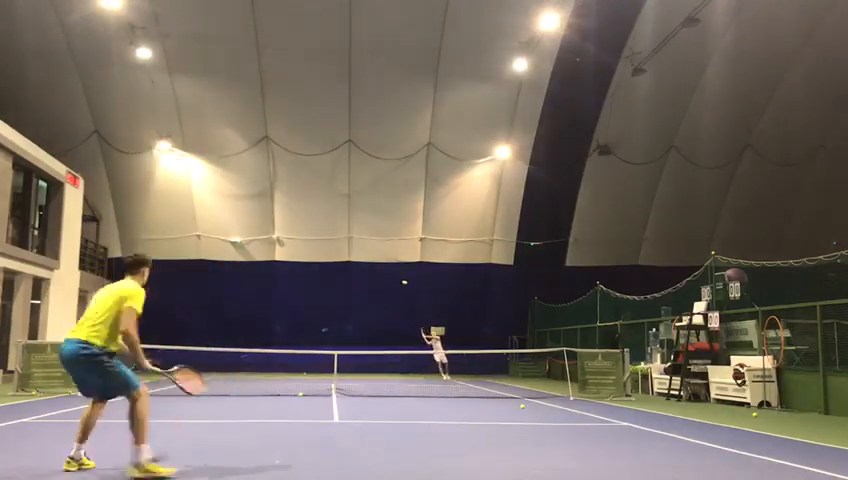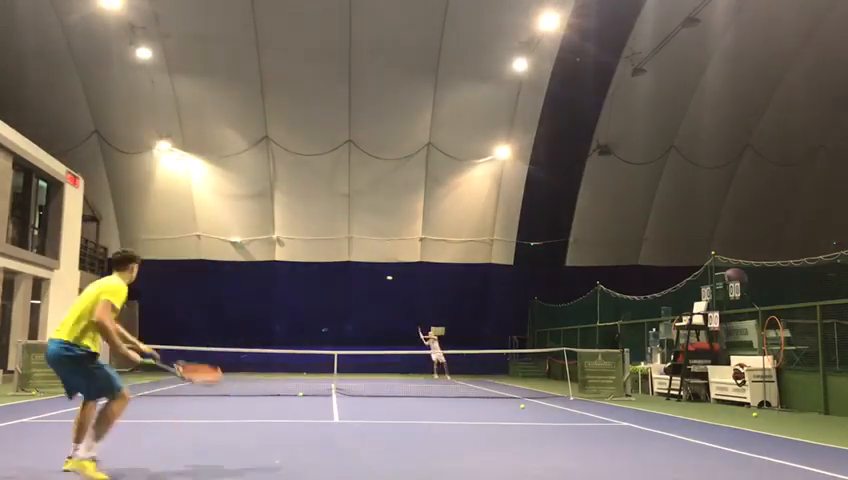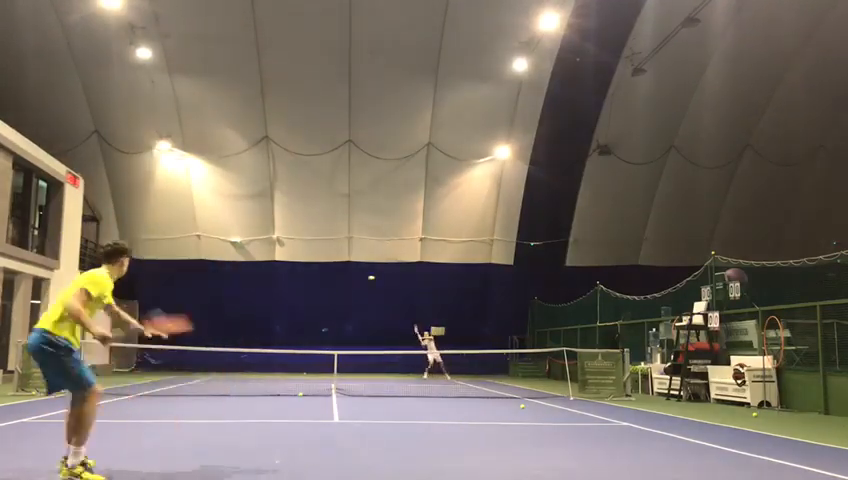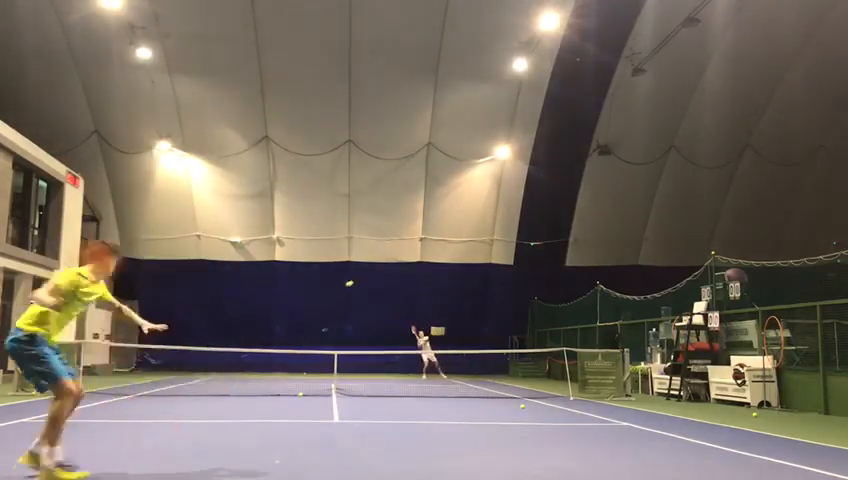
dt=0.1s
person 1, frame 1
left shoulder: (111, 288)
right shoulder: (136, 291)
right elbow: (126, 329)
left wrist: (120, 349)
right wrist: (140, 360)
left hip: (70, 346)
right hip: (89, 350)
left knee: (99, 399)
right knee: (139, 394)
left ankle: (75, 456)
right ankle: (142, 460)
person 1, frame 2
left shoulder: (102, 283)
right shoulder: (118, 287)
left elbow: (111, 324)
right elbow: (100, 320)
left wrist: (138, 344)
right wrist: (124, 351)
left hip: (56, 346)
right hip: (72, 349)
left knee: (91, 397)
right knee: (120, 396)
left ankle: (75, 455)
right ankle: (84, 456)
person 1, frame 3
left shoulder: (105, 283)
right shoulder: (98, 279)
left elbow: (114, 311)
right elbow: (72, 305)
left wrist: (142, 327)
right wrist: (94, 329)
left hip: (46, 340)
right hip: (51, 339)
left knee: (82, 394)
right knee: (92, 393)
left ankle: (71, 455)
person 1, frame 4
left shoulder: (97, 285)
right shoulder: (74, 276)
left elbow: (118, 306)
right elbow: (38, 295)
left wrist: (142, 322)
right wrist: (51, 303)
left hip: (42, 340)
right hip: (27, 338)
left knee: (74, 392)
right knee: (68, 391)
left ankle: (38, 452)
